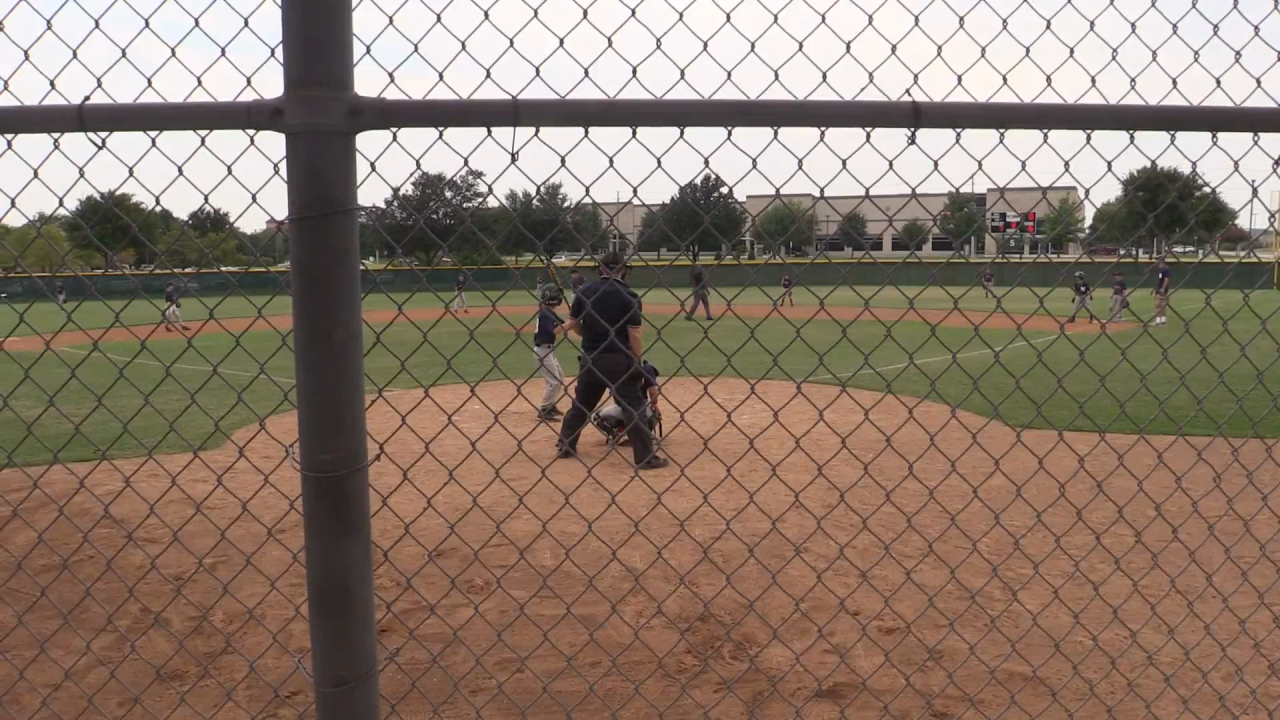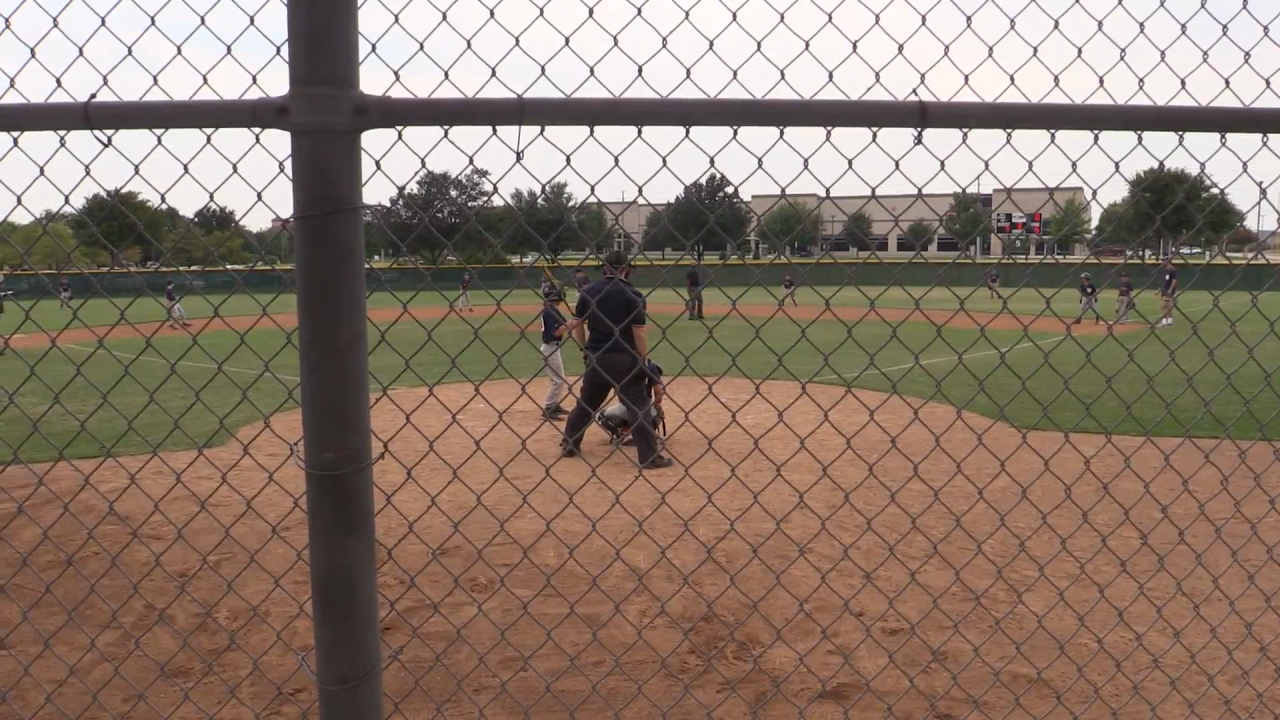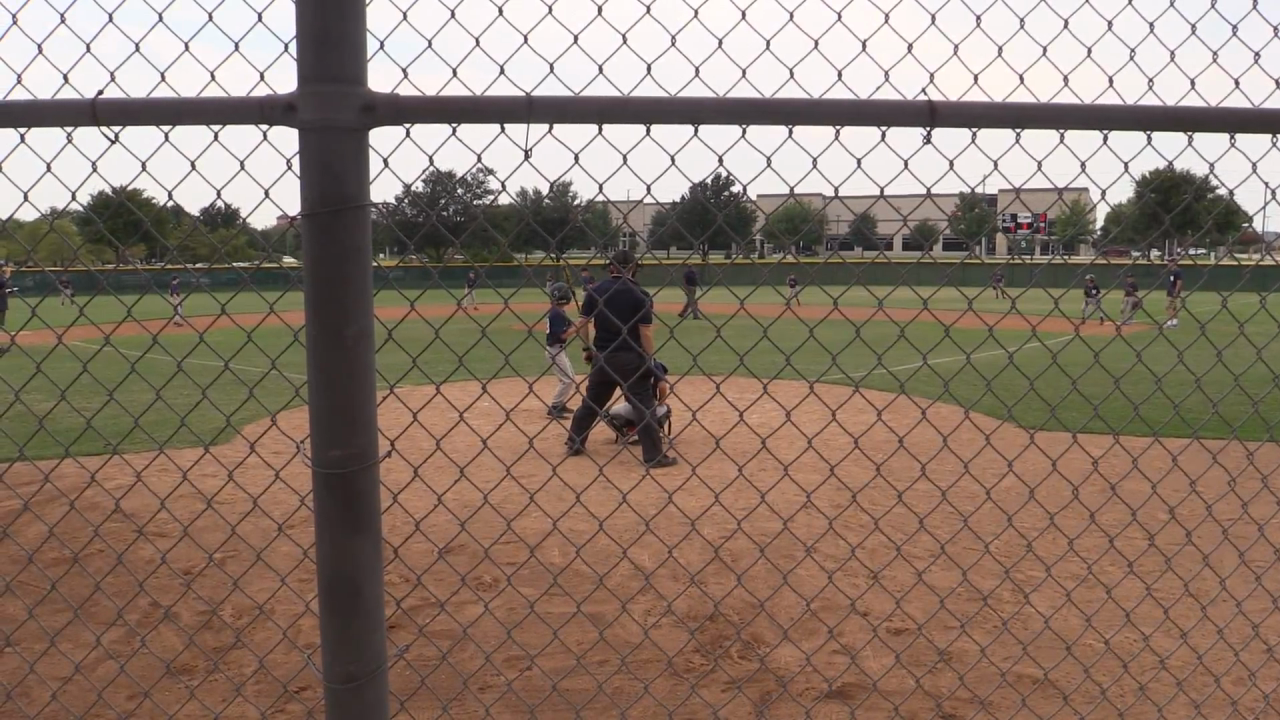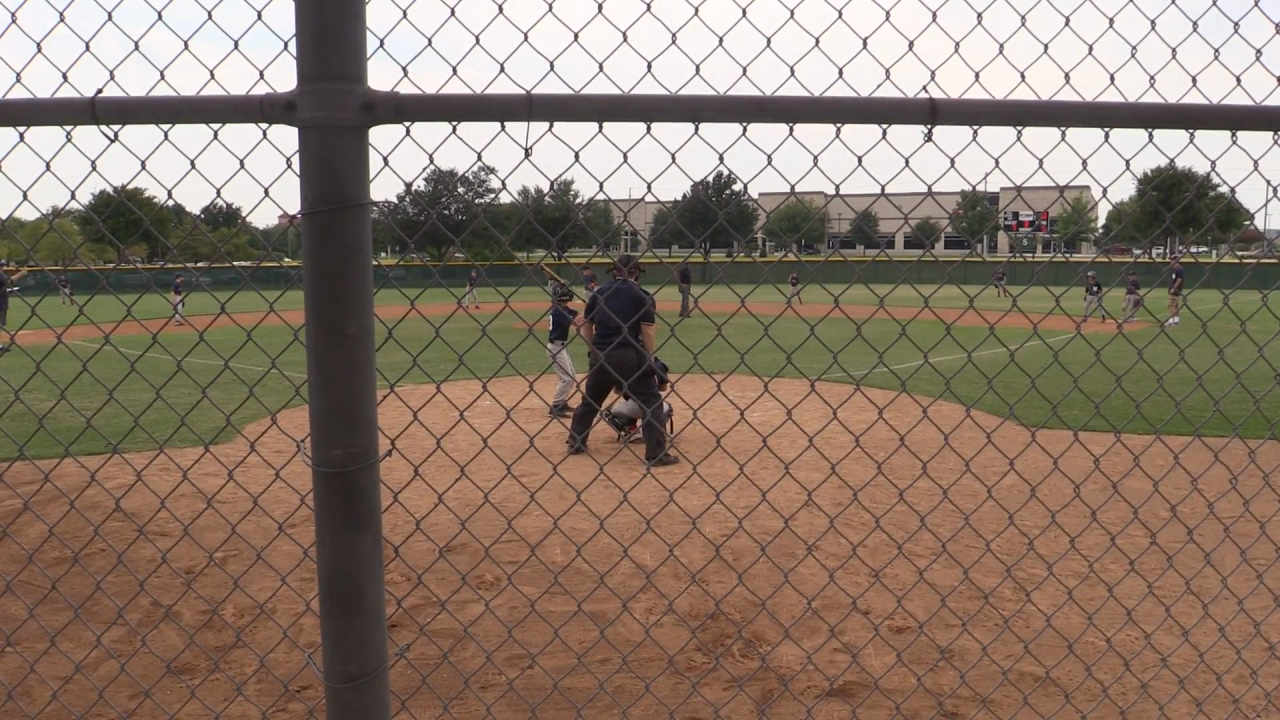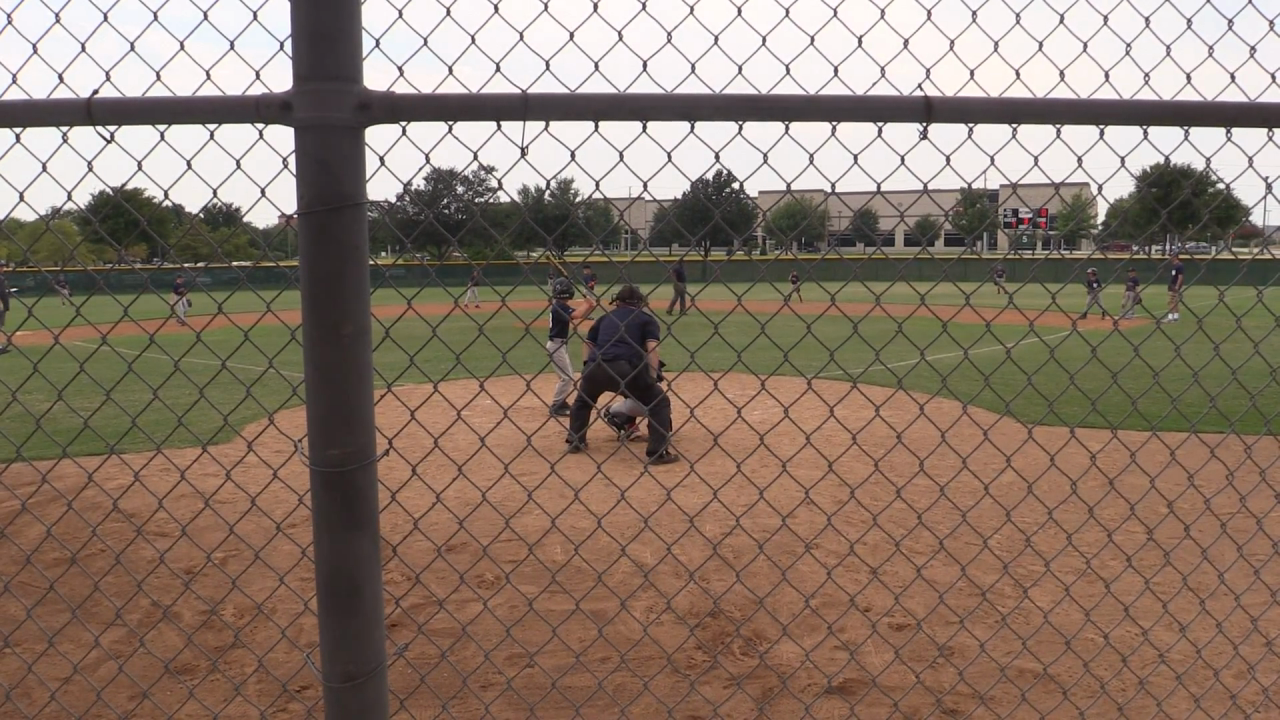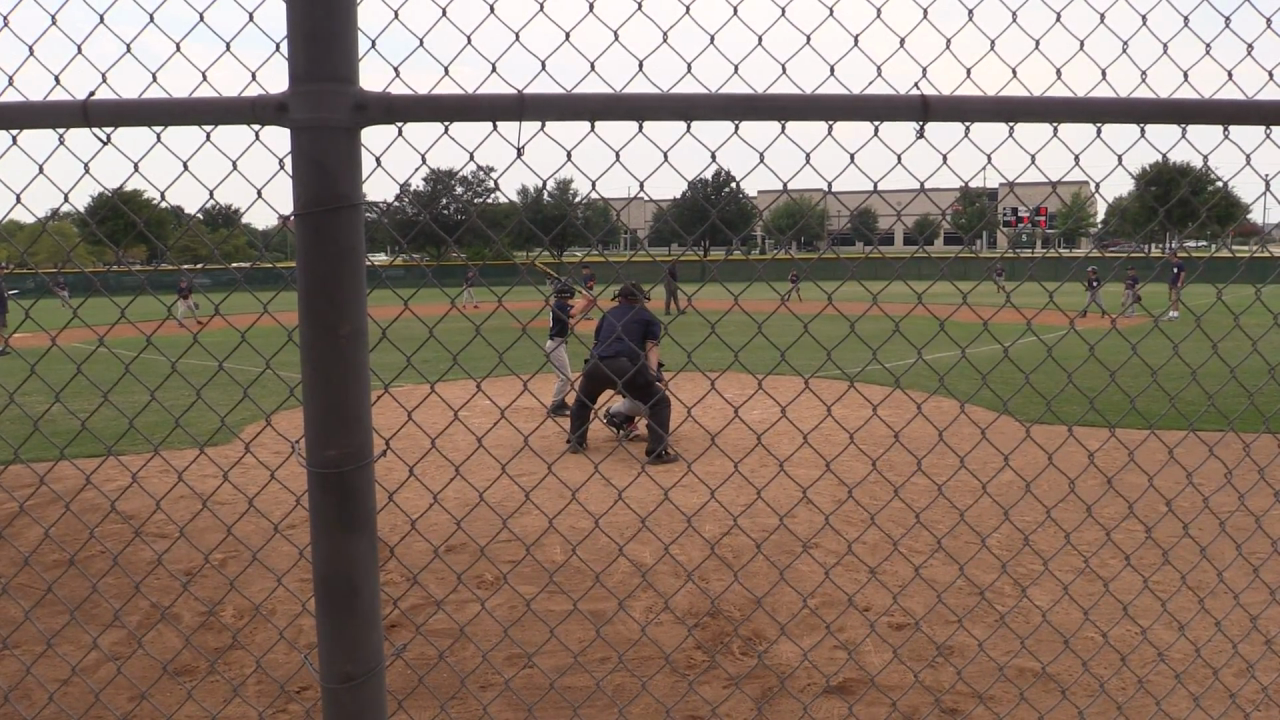
dt=0.4s
person 1, frame 1
left shoulder: (586, 292)
right shoulder: (629, 297)
left elbow: (572, 325)
right elbow: (635, 334)
right wrist: (638, 363)
left hip: (590, 359)
right hip: (618, 359)
left knee: (580, 405)
right knee: (633, 408)
left ankle: (565, 446)
right ankle: (646, 457)
person 1, frame 2
left shoulder: (589, 291)
right shoulder: (633, 296)
left elbow: (576, 324)
right elbow: (639, 333)
left wrist: (586, 349)
right wrist: (643, 362)
left hip: (596, 358)
right hip: (624, 359)
left knee: (586, 404)
right knee: (637, 407)
left ankle: (568, 445)
right ankle: (650, 457)
person 1, frame 3
left shoulder: (596, 291)
right shoulder: (640, 295)
left elbow: (582, 323)
right elbow: (645, 332)
left wrist: (588, 348)
right wrist: (649, 361)
left hip: (603, 357)
right hip: (630, 358)
left knee: (591, 402)
right knee: (644, 407)
left ankle: (573, 444)
right ankle: (654, 456)
person 1, frame 4
left shoulder: (600, 293)
right shoulder: (642, 296)
left elbow: (586, 325)
right elbow: (648, 331)
right wrist: (650, 361)
left hip: (601, 355)
right hip: (629, 356)
left knee: (590, 400)
right knee: (650, 403)
left ankle: (575, 443)
right ankle: (657, 454)
person 1, frame 5
left shoulder: (606, 317)
right shoulder: (647, 319)
left elbow: (588, 343)
right elbow: (652, 348)
right wrist: (653, 378)
left hip: (595, 368)
right hip: (624, 369)
left knee: (583, 400)
right knee: (660, 402)
left ankle: (575, 441)
right ankle: (659, 452)
person 1, frame 6
left shoulder: (609, 313)
right shoulder: (649, 318)
right elbow: (651, 348)
right wrist: (653, 377)
left hip: (596, 366)
right hip: (624, 367)
left knee: (583, 400)
right knee: (660, 401)
left ankle: (575, 442)
right ankle: (658, 452)
